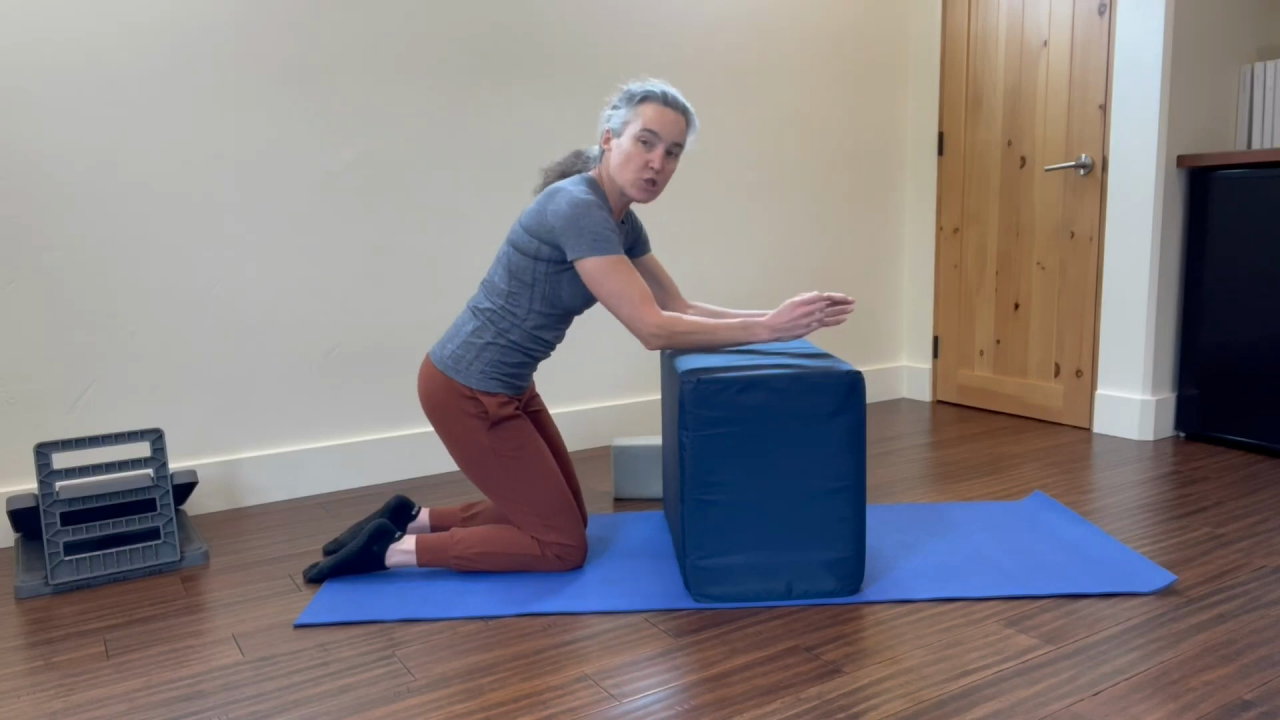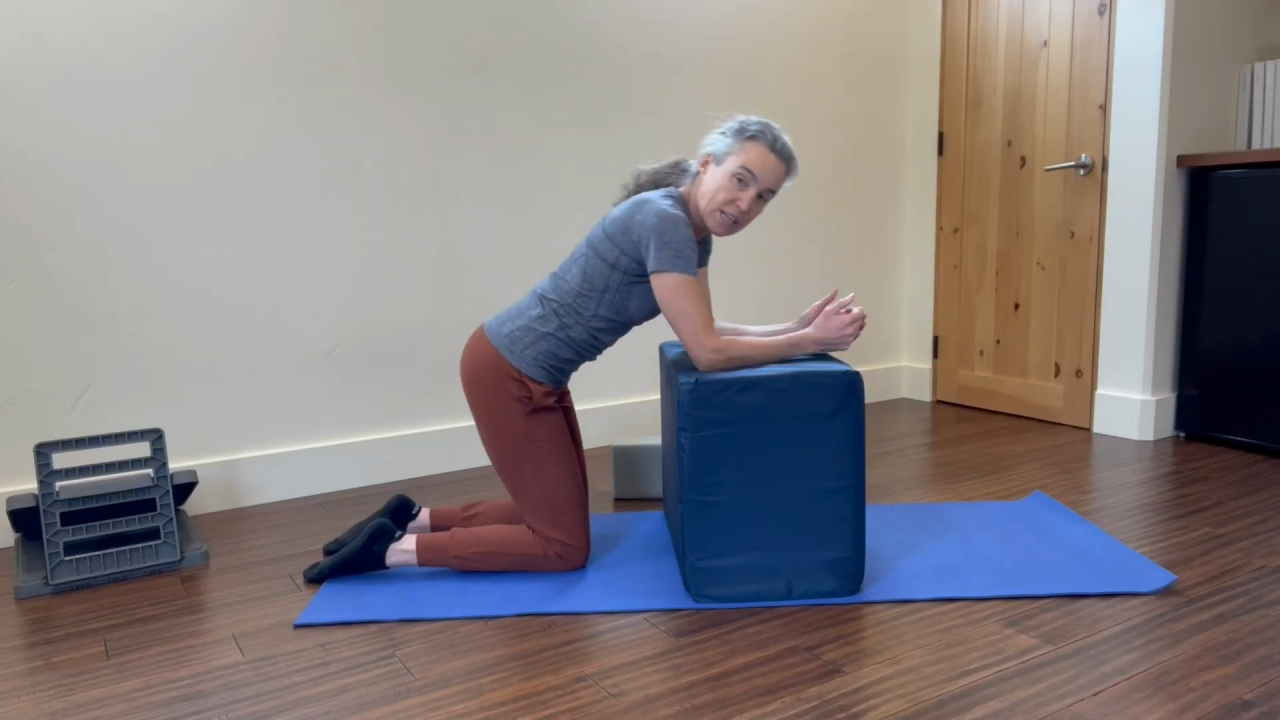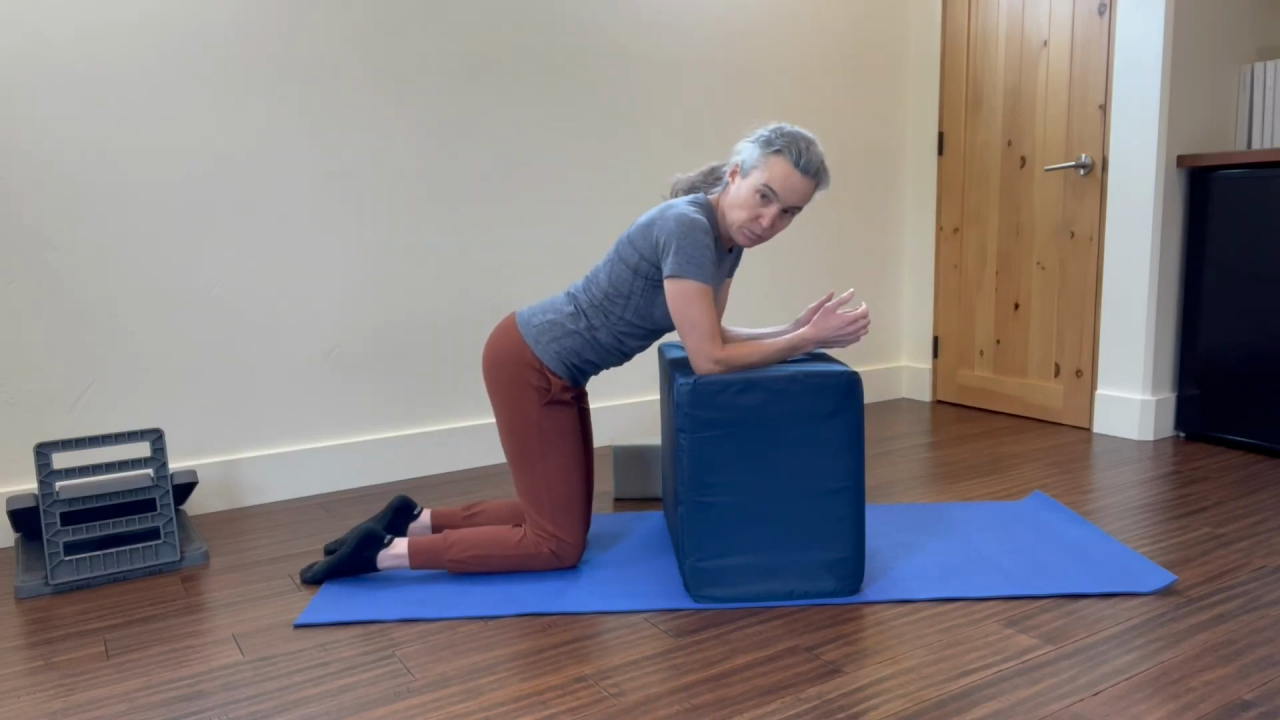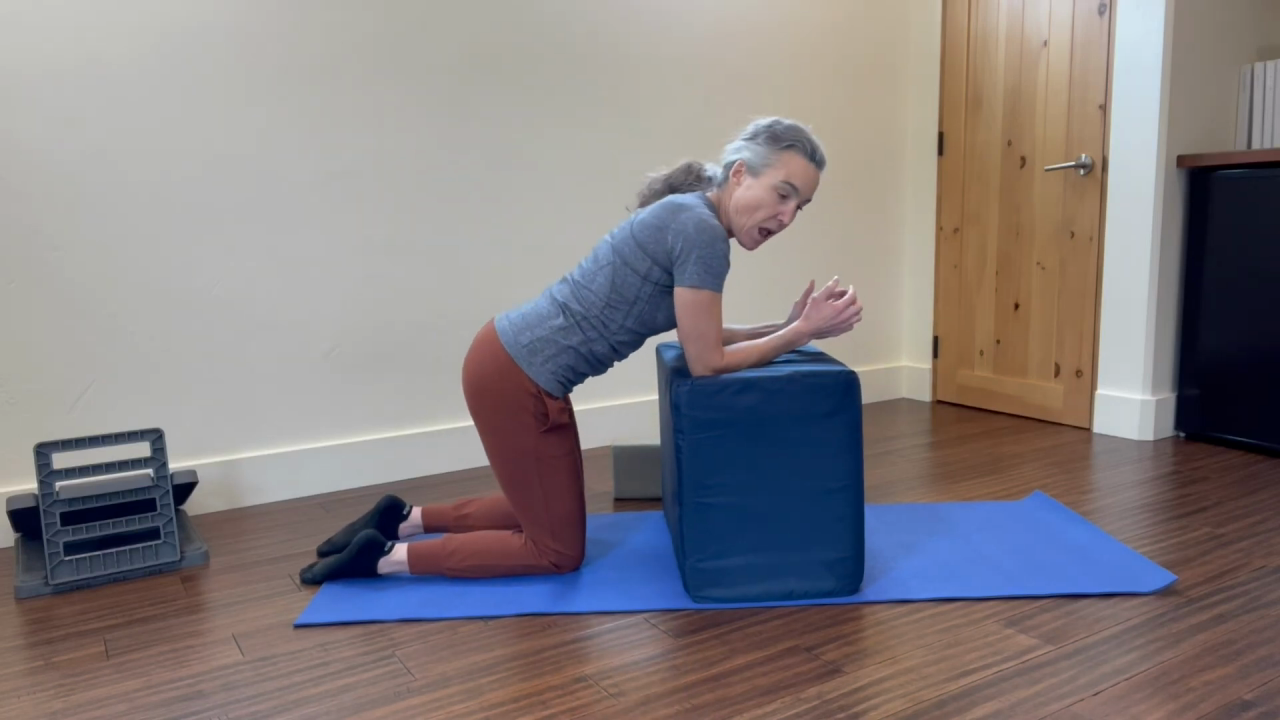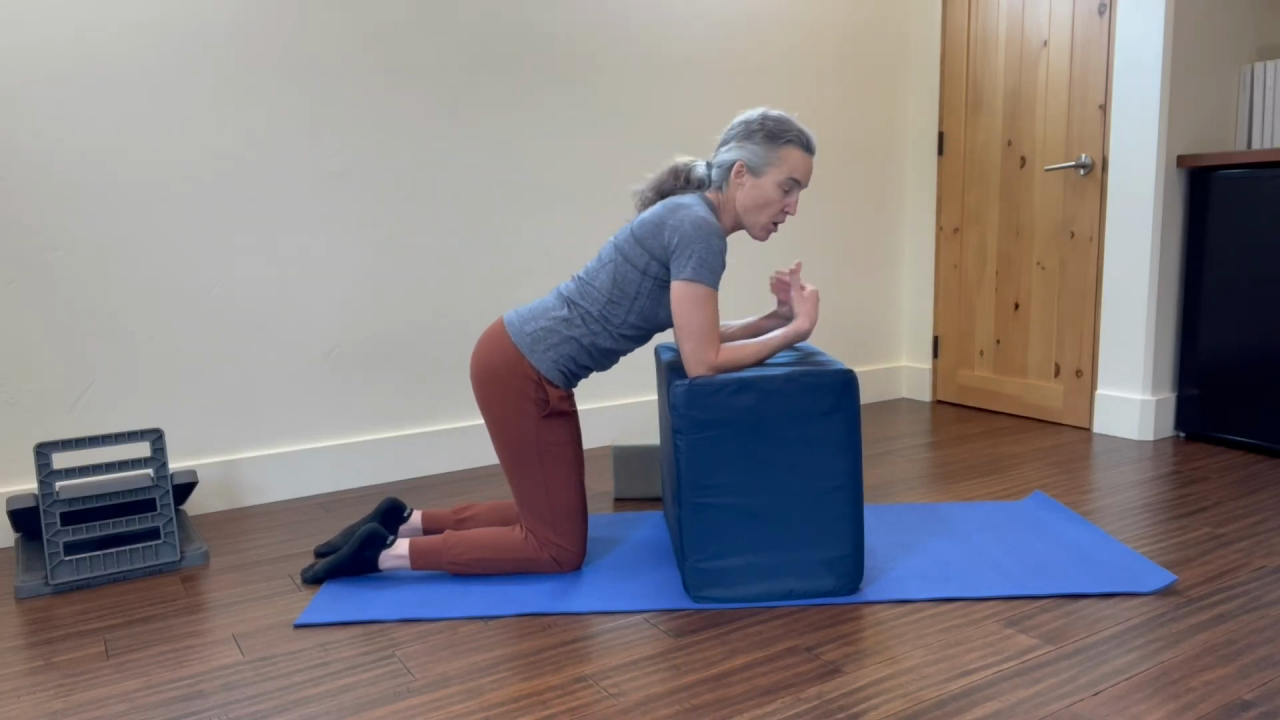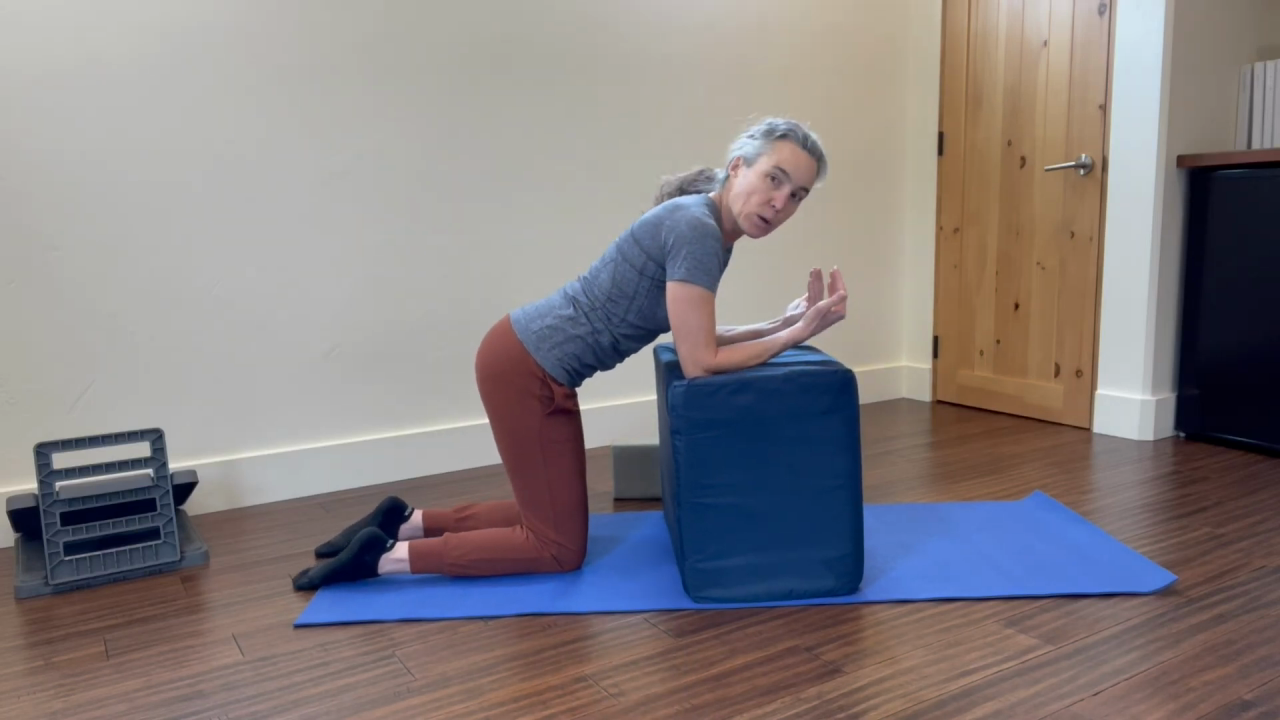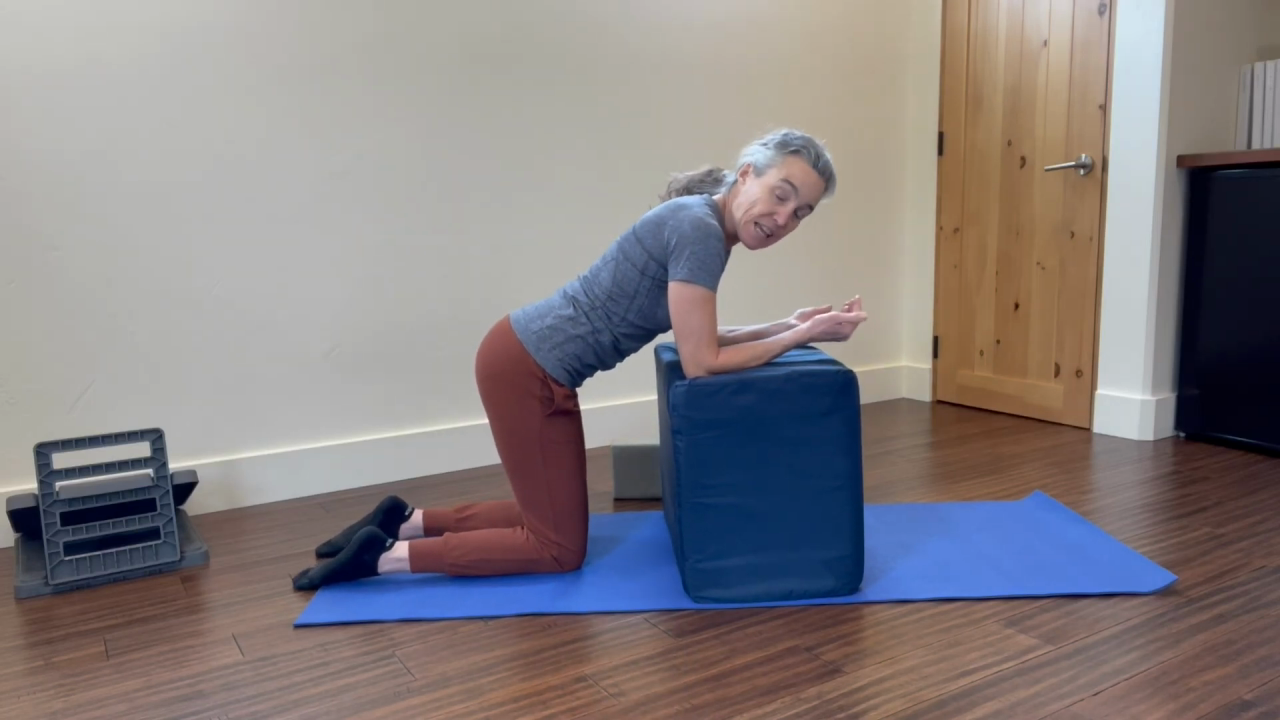
dt=0.7s
person 1, frame 1
left shoulder: (620, 222)
right shoulder: (576, 207)
left elbow: (677, 308)
right elbow: (652, 329)
left wrist: (777, 317)
right wrist: (766, 329)
left hip: (504, 387)
right hip: (466, 392)
left knee: (561, 517)
right knee: (562, 544)
left ankle: (414, 519)
right ankle: (393, 549)
person 1, frame 2
left shoulder: (695, 230)
right shoulder: (664, 222)
left elbow: (704, 333)
right elbow: (707, 354)
left wrist: (796, 328)
right wrist: (810, 342)
left hip: (530, 370)
right hip: (507, 372)
left knee: (556, 517)
right knee: (563, 547)
left ankle: (411, 518)
right ankle: (393, 549)
person 1, frame 3
left shoulder: (730, 237)
right shoulder: (687, 227)
left elbow: (708, 336)
right elbow: (709, 361)
left wrist: (795, 330)
right wrist: (809, 339)
left hip: (555, 367)
right hip: (528, 364)
left knee: (560, 518)
right knee: (557, 544)
left ankle: (414, 518)
right ankle: (385, 551)
person 1, frame 4
left shoulder: (688, 216)
right shoulder: (701, 231)
left elbow: (699, 338)
right elbow: (707, 365)
left wrist: (789, 326)
right wrist: (803, 333)
left hip: (511, 360)
right hip: (515, 380)
left knee: (546, 513)
right knee: (558, 551)
left ankle: (403, 519)
right ankle: (384, 556)
person 1, frame 5
left shoulder: (691, 216)
right shoulder: (699, 229)
left elbow: (696, 337)
right elbow: (702, 364)
left wrist: (776, 318)
right wrist: (795, 332)
left hip: (522, 359)
right hip: (521, 371)
left knee: (549, 518)
right knee: (559, 548)
left ankle: (405, 522)
right ankle: (385, 551)
person 1, frame 6
left shoulder: (709, 229)
right shoulder: (696, 229)
left elbow: (697, 338)
right elbow: (700, 363)
left wrist: (784, 322)
right wrist: (798, 334)
left hip: (528, 359)
right hip: (526, 368)
left knee: (551, 519)
right knee: (560, 548)
left ankle: (403, 522)
right ankle: (383, 557)
person 1, frame 7
left shoulder: (708, 225)
right shoulder: (698, 229)
left elbow: (697, 340)
right elbow: (700, 364)
left wrist: (787, 327)
right wrist: (803, 338)
left hip: (529, 361)
right hip: (525, 369)
left knee: (550, 520)
right knee: (560, 549)
left ankle: (403, 521)
right ankle: (384, 556)
